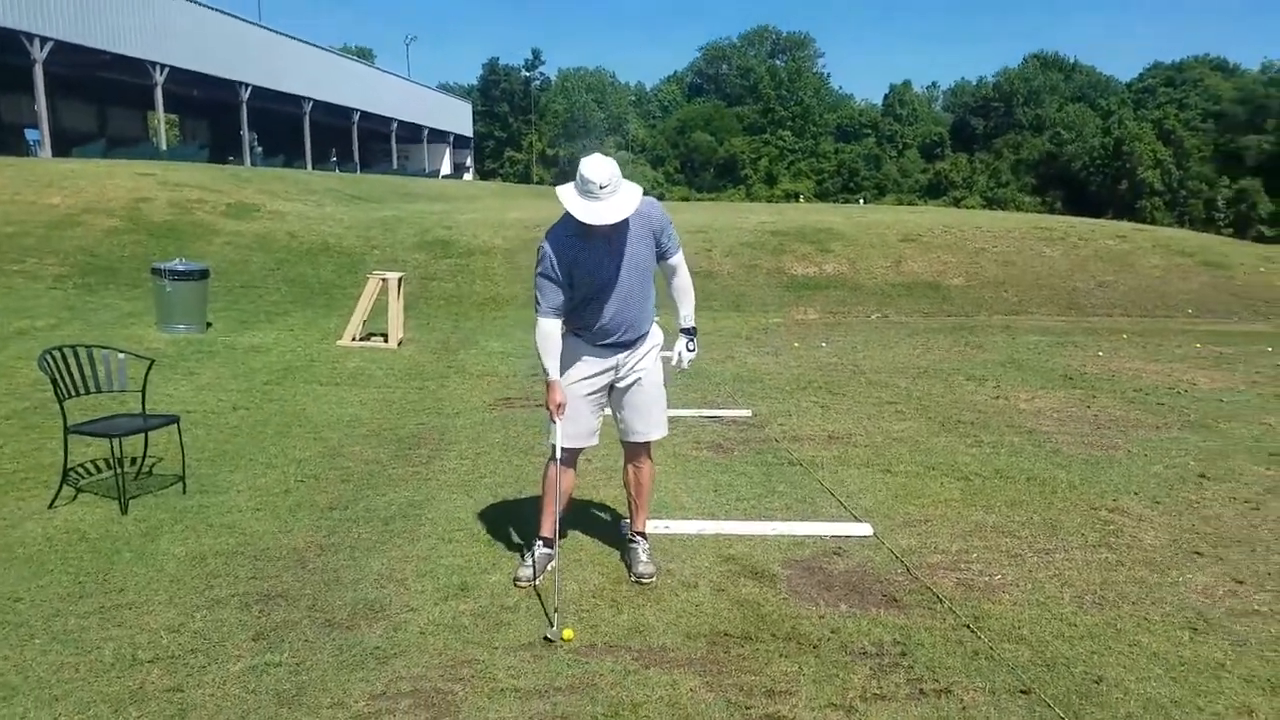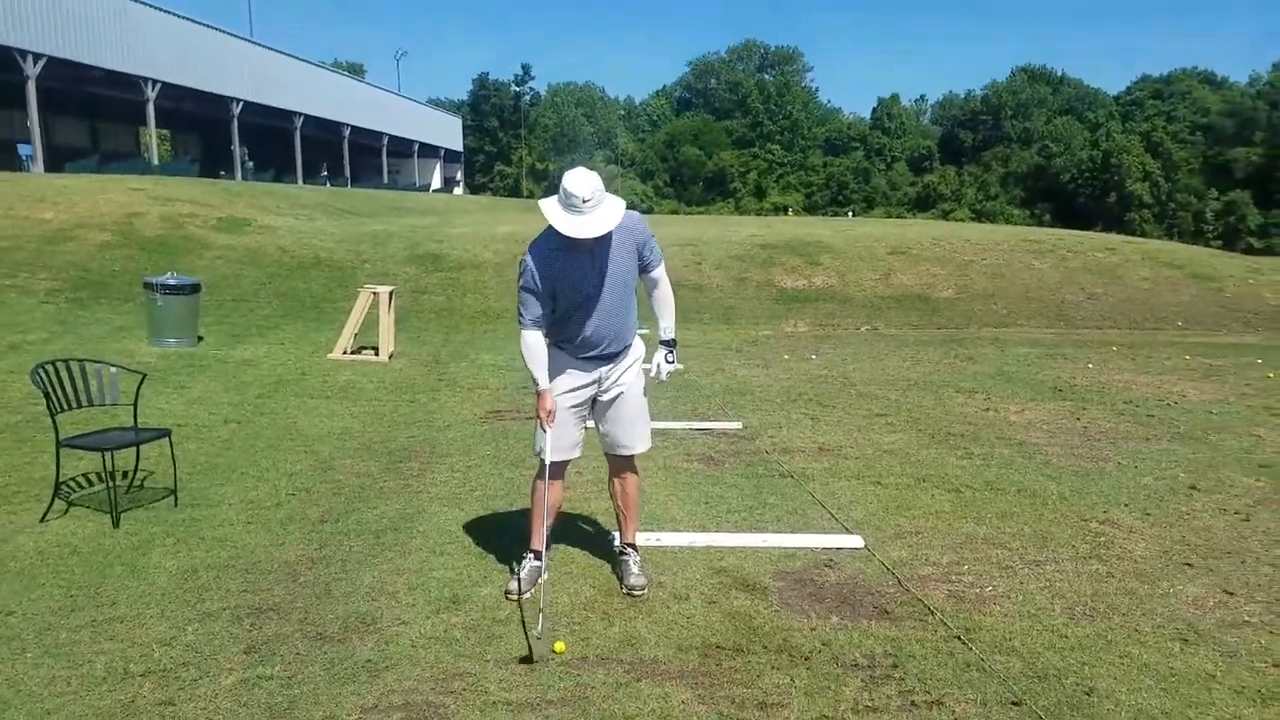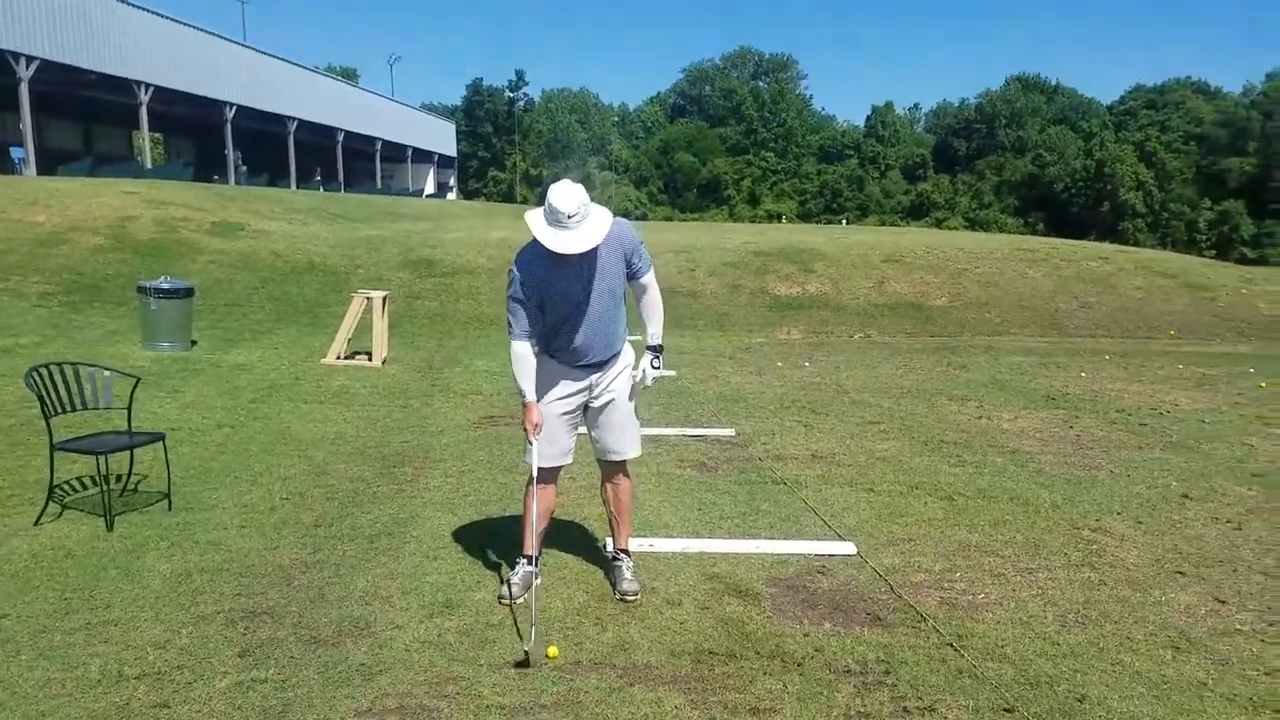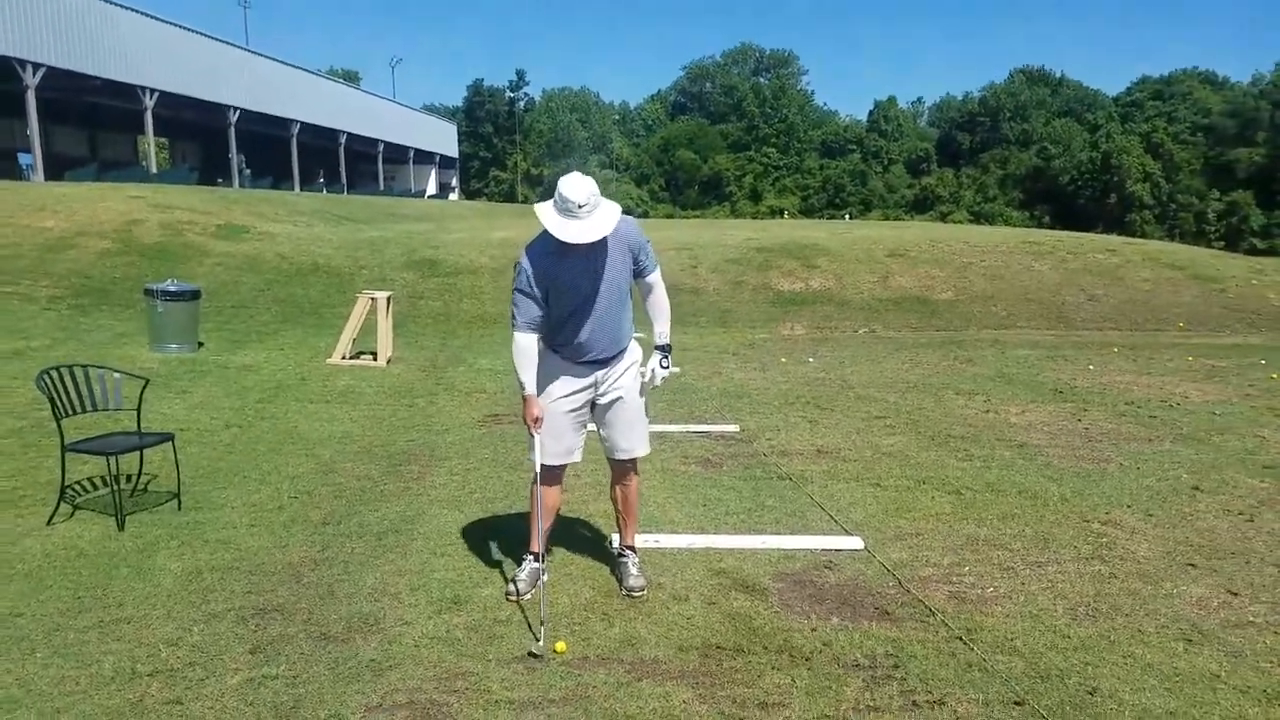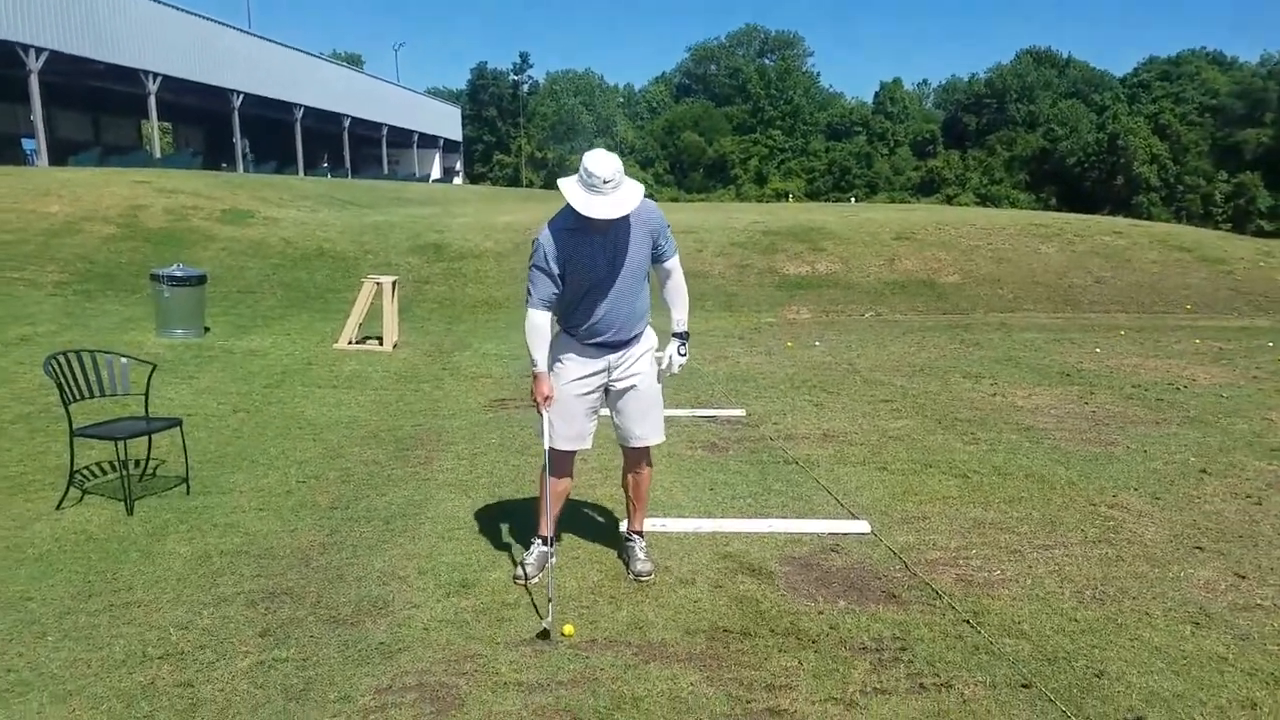
dt=0.2s
person 1, frame 1
left shoulder: (650, 215)
right shoulder: (557, 244)
left elbow: (676, 269)
right elbow: (548, 317)
left wrist: (687, 329)
right wrist: (553, 379)
left hip: (640, 349)
right hip: (583, 354)
left knee: (639, 447)
right knee: (566, 450)
left ankle: (638, 539)
right ankle: (545, 543)
person 1, frame 2
left shoulder: (632, 228)
right shoulder: (540, 256)
left elbow: (657, 282)
right elbow: (532, 329)
left wrist: (667, 342)
right wrist: (543, 388)
left hip: (623, 362)
right hip: (566, 367)
left knee: (624, 460)
right knee: (553, 462)
left ankle: (628, 552)
right ankle: (535, 556)
person 1, frame 3
left shoulder: (620, 235)
right shoulder: (527, 266)
left elbow: (646, 287)
right elbow: (521, 340)
left wrist: (653, 348)
right wrist: (530, 400)
left hip: (613, 369)
right hip: (556, 374)
left knee: (616, 466)
right knee: (545, 469)
left ankle: (621, 557)
right ankle: (528, 561)
person 1, frame 4
left shoulder: (628, 233)
right shoulder: (535, 259)
left elbow: (652, 287)
right elbow: (524, 331)
left wrist: (661, 346)
right wrist: (529, 394)
left hip: (620, 367)
right hip: (562, 372)
left knee: (625, 464)
right knee: (550, 467)
left ankle: (627, 554)
right ankle: (534, 558)
person 1, frame 5
left shoulder: (648, 217)
right shoulder: (553, 237)
left elbow: (670, 273)
right elbow: (539, 309)
left wrist: (679, 333)
right wrist: (540, 371)
left hip: (635, 351)
right hip: (576, 355)
left knee: (638, 450)
right knee: (561, 452)
left ankle: (635, 538)
right ankle: (543, 542)
